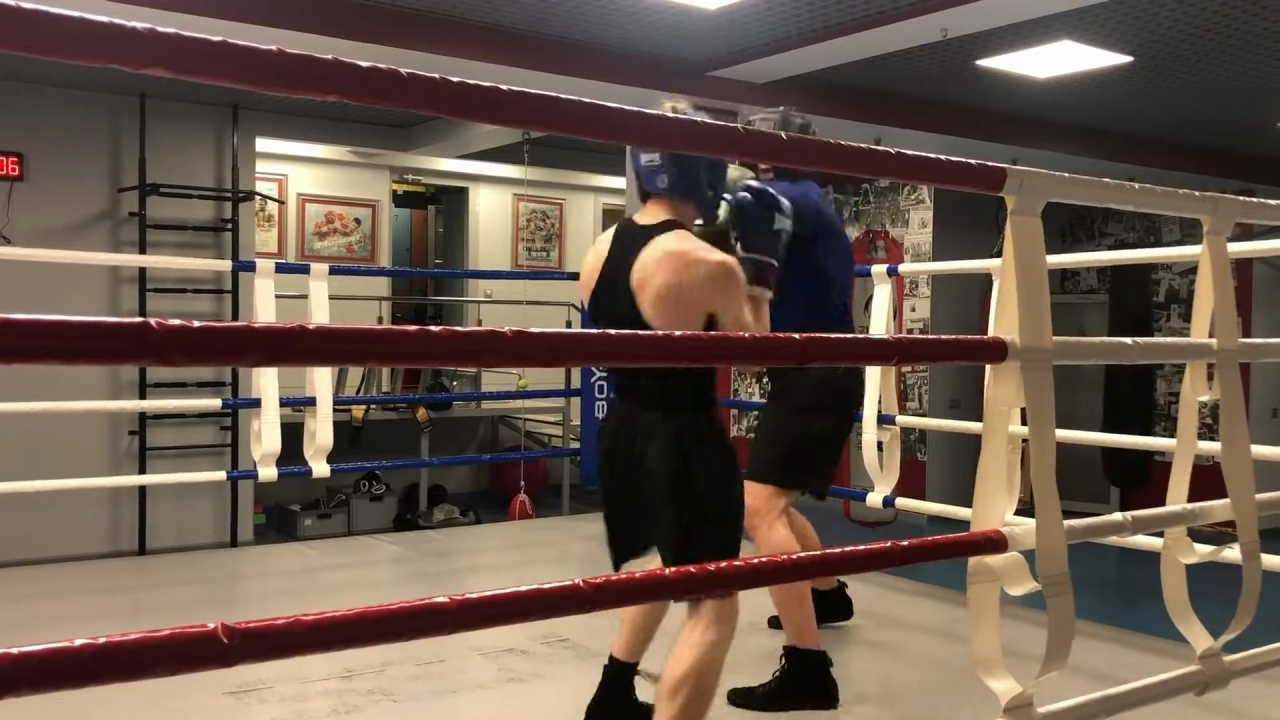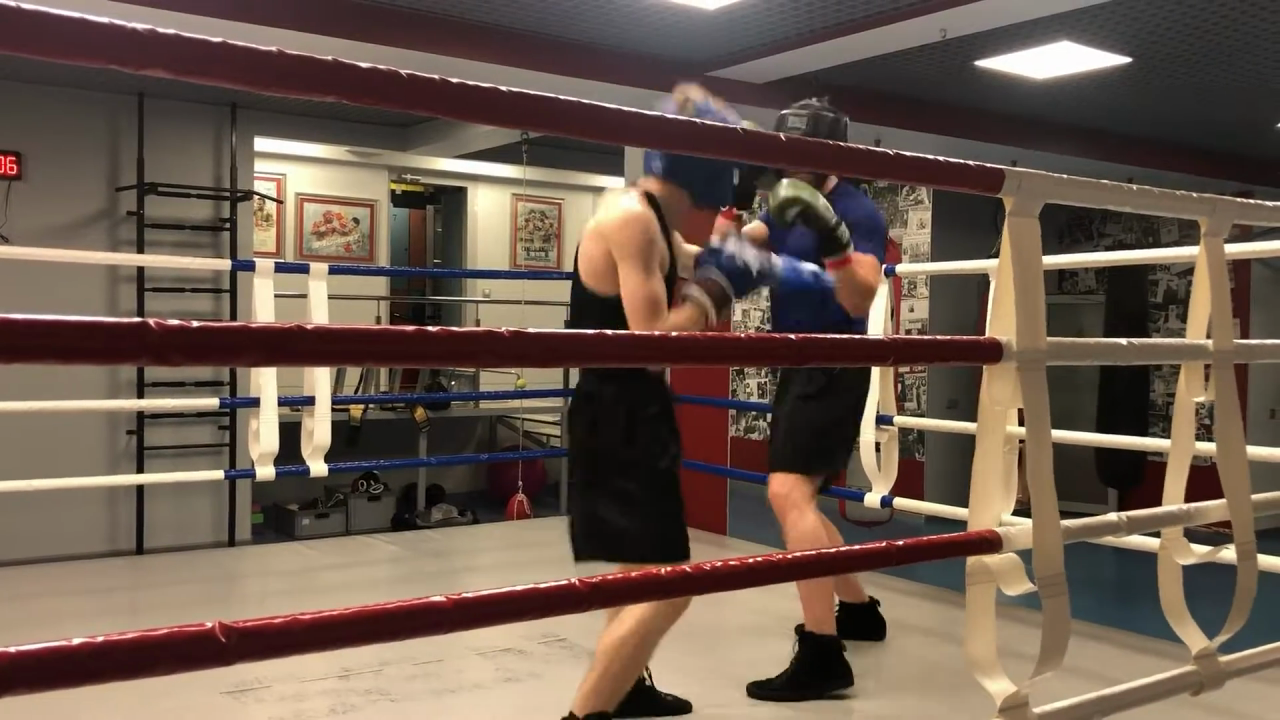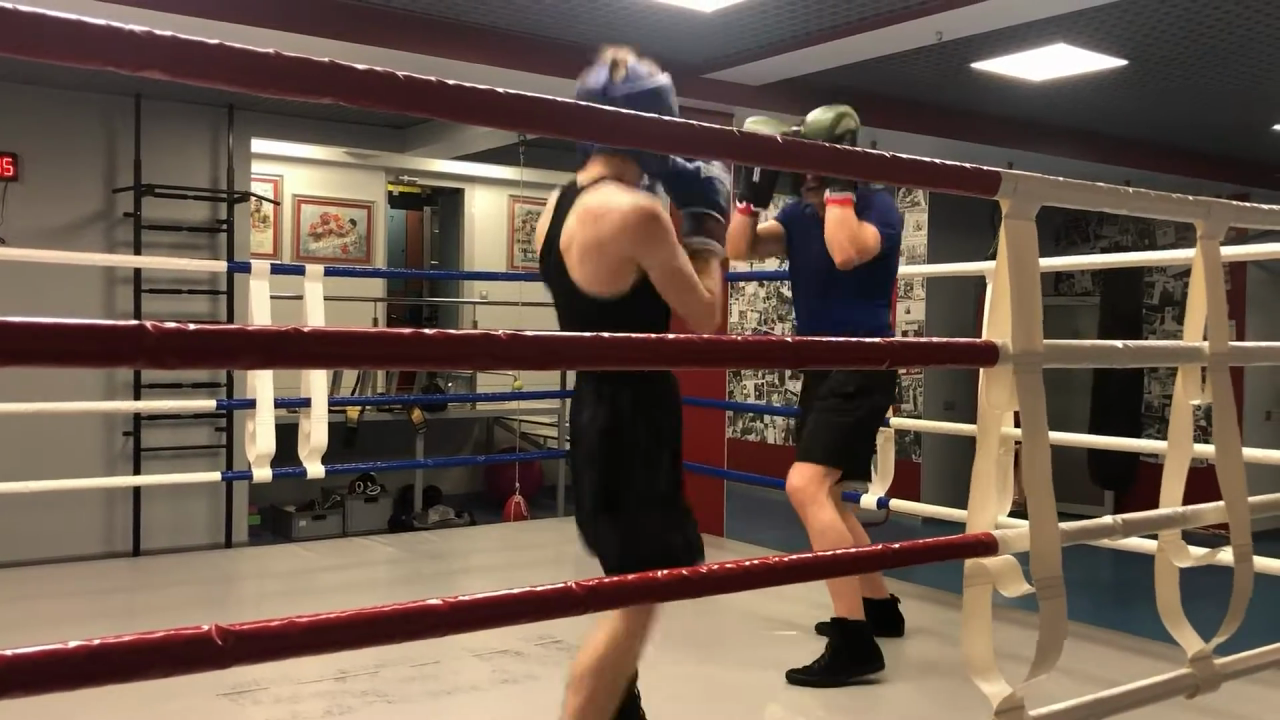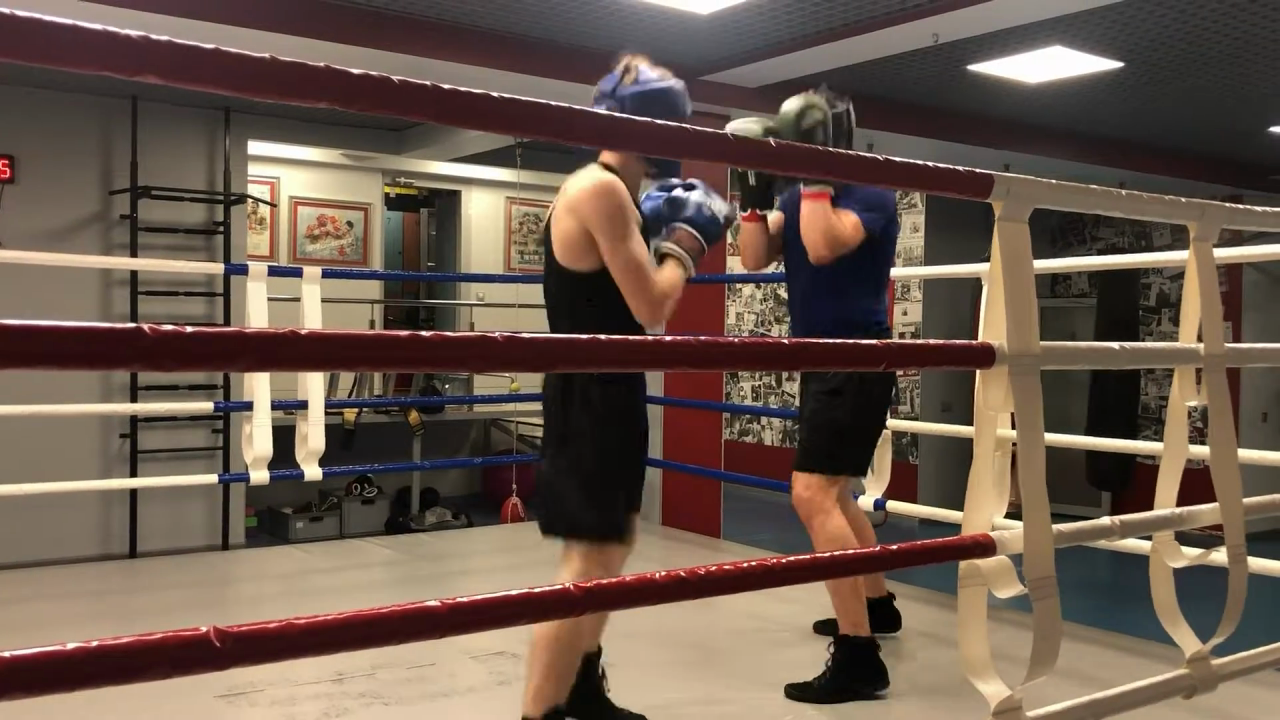
dt=0.4s
person 1, frame 1
left shoulder: (603, 248)
right shoulder: (707, 265)
right wrist: (759, 258)
left hip: (625, 433)
right hip: (681, 439)
left knee: (676, 567)
right knee: (713, 608)
person 1, frame 2
left shoulder: (648, 208)
right shoulder: (630, 219)
left elbow: (684, 261)
right elbow: (653, 338)
left wrist: (775, 267)
right wrist: (720, 283)
left hip: (629, 410)
right hip: (618, 417)
left knee: (649, 572)
right knee: (664, 589)
person 1, frame 3
left shoulder: (565, 201)
right shoulder: (635, 212)
right elbow: (703, 319)
right wrist: (707, 221)
left hip: (607, 410)
right hip: (631, 420)
left knee: (639, 585)
right knee: (636, 600)
person 1, frame 4
left shoulder: (589, 185)
right shoulder: (606, 192)
right elbow: (652, 307)
right wrist: (689, 236)
left hip: (595, 385)
right hip: (593, 393)
left knee: (610, 544)
right knee: (590, 568)
person 2, frame 1
left shoulder: (790, 196)
right shoulder: (793, 203)
left hip: (817, 376)
right hip: (808, 373)
left knee: (759, 508)
right knee: (774, 503)
left ankle: (807, 670)
right ankle: (828, 595)
person 2, frame 2
left shoulder: (859, 213)
right shoulder: (785, 205)
left elbow: (859, 302)
left wrist: (832, 237)
left hip: (831, 368)
right hip: (798, 366)
left knee: (788, 495)
right knee: (799, 501)
left ankle: (821, 655)
right ankle: (858, 609)
person 2, frame 3
left shoulder: (878, 206)
right shoulder: (799, 209)
left elbow: (847, 254)
right elbow: (739, 251)
left wrist: (839, 185)
right wrist: (752, 188)
left hip: (858, 367)
right hip: (820, 366)
left knee: (806, 488)
right knee: (825, 496)
left ankle: (854, 642)
right ankle: (880, 606)
person 2, frame 4
left shoulder: (870, 196)
right shoulder: (797, 195)
left elbow: (821, 248)
right elbow: (753, 257)
left wrist: (813, 181)
right wrist: (754, 191)
left hip: (855, 362)
right hip: (823, 363)
left knee: (812, 495)
right knee: (830, 492)
left ankle: (858, 655)
right ankle: (876, 603)
